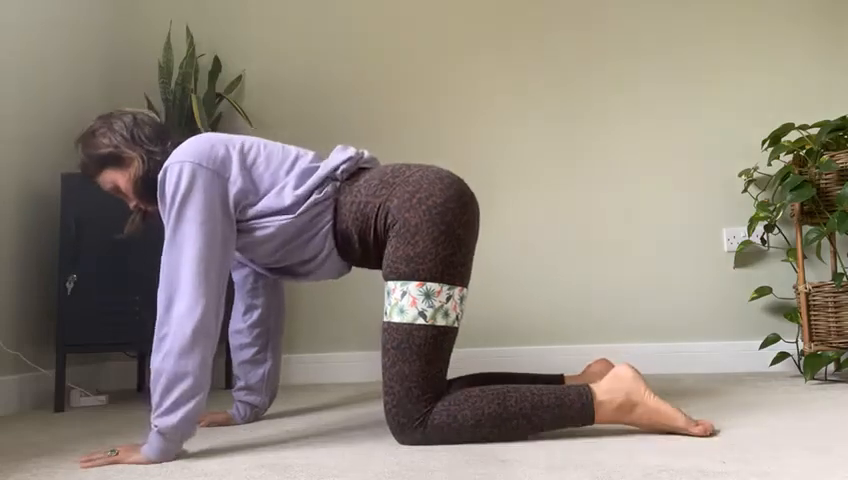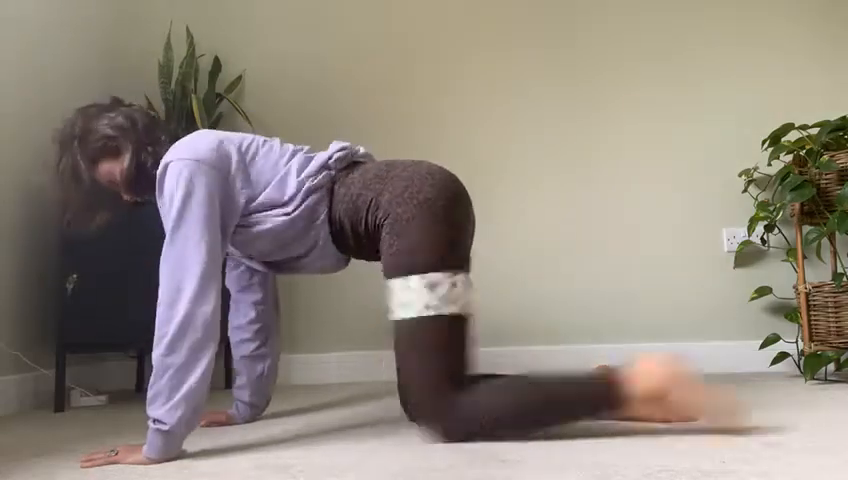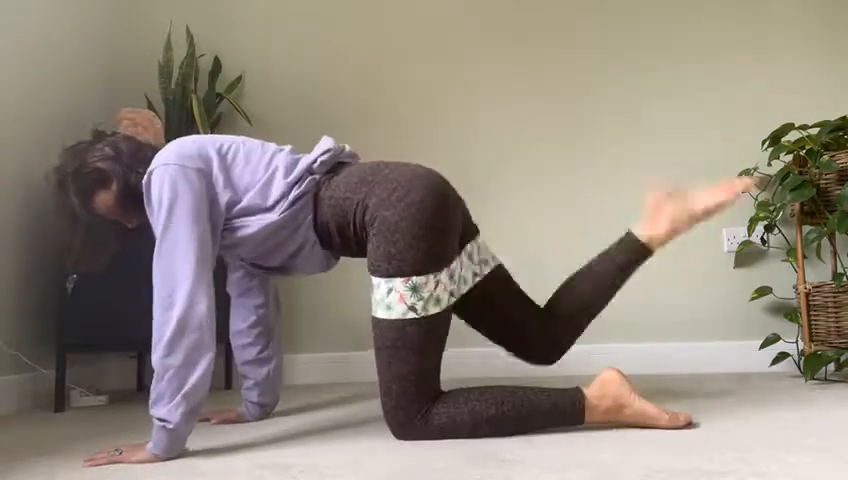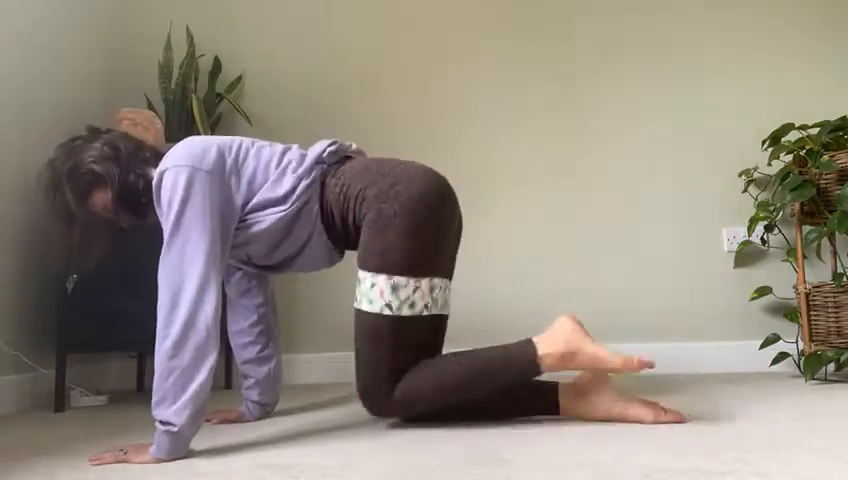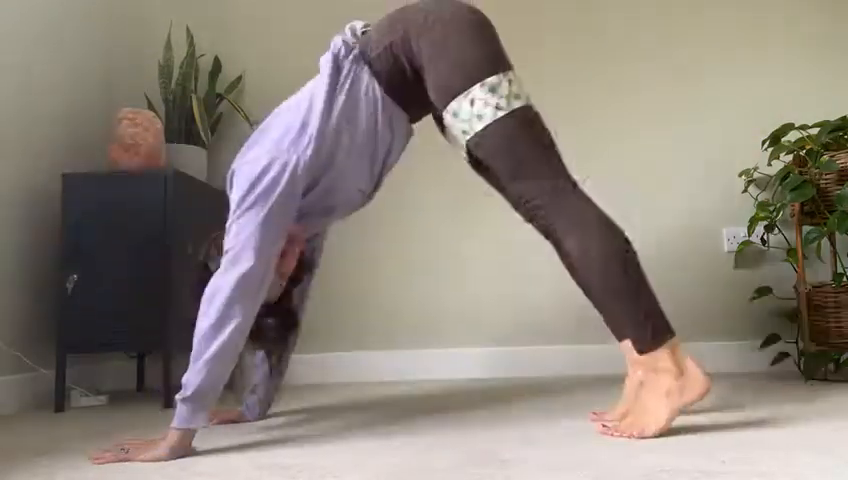
dt=1s
person 1, frame 1
left shoulder: (188, 168)
right shoulder: (219, 181)
left elbow: (189, 308)
right elbow: (253, 286)
left wrist: (161, 441)
right wrist: (249, 401)
left hip: (419, 209)
right hip: (421, 213)
left knee: (413, 419)
right knee: (419, 393)
left ankle: (611, 396)
right ankle: (587, 379)
person 1, frame 2
left shoulder: (187, 162)
right shoulder: (209, 169)
left elbow: (187, 306)
right elbow: (249, 287)
left wrist: (161, 440)
right wrist: (248, 402)
left hip: (409, 203)
right hip: (409, 211)
left knee: (436, 410)
right knee: (437, 401)
left ankle: (628, 384)
right ankle: (598, 385)
person 1, frame 3
left shoulder: (171, 170)
right shoulder: (201, 175)
left elbow: (183, 306)
right elbow: (249, 284)
left wrist: (165, 438)
right wrist: (257, 400)
left hip: (399, 207)
right hip: (411, 201)
left knee: (412, 417)
right knee: (544, 339)
left ankle: (600, 401)
right ankle: (658, 224)
person 1, frame 4
left shoulder: (184, 172)
right shoulder: (204, 184)
left elbow: (188, 305)
right elbow: (245, 286)
left wrist: (169, 438)
right wrist: (259, 399)
left hip: (397, 204)
right hip: (408, 207)
left knee: (385, 397)
right knee: (413, 393)
left ankle: (553, 349)
right ankle: (582, 393)
person 1, frame 5
left shoulder: (265, 174)
right shoulder: (288, 199)
left elbow: (234, 292)
right elbow: (272, 297)
left wrist: (180, 430)
right hip: (412, 60)
left knee: (547, 195)
right knee: (540, 202)
left ankle: (669, 366)
right ankle: (641, 360)
